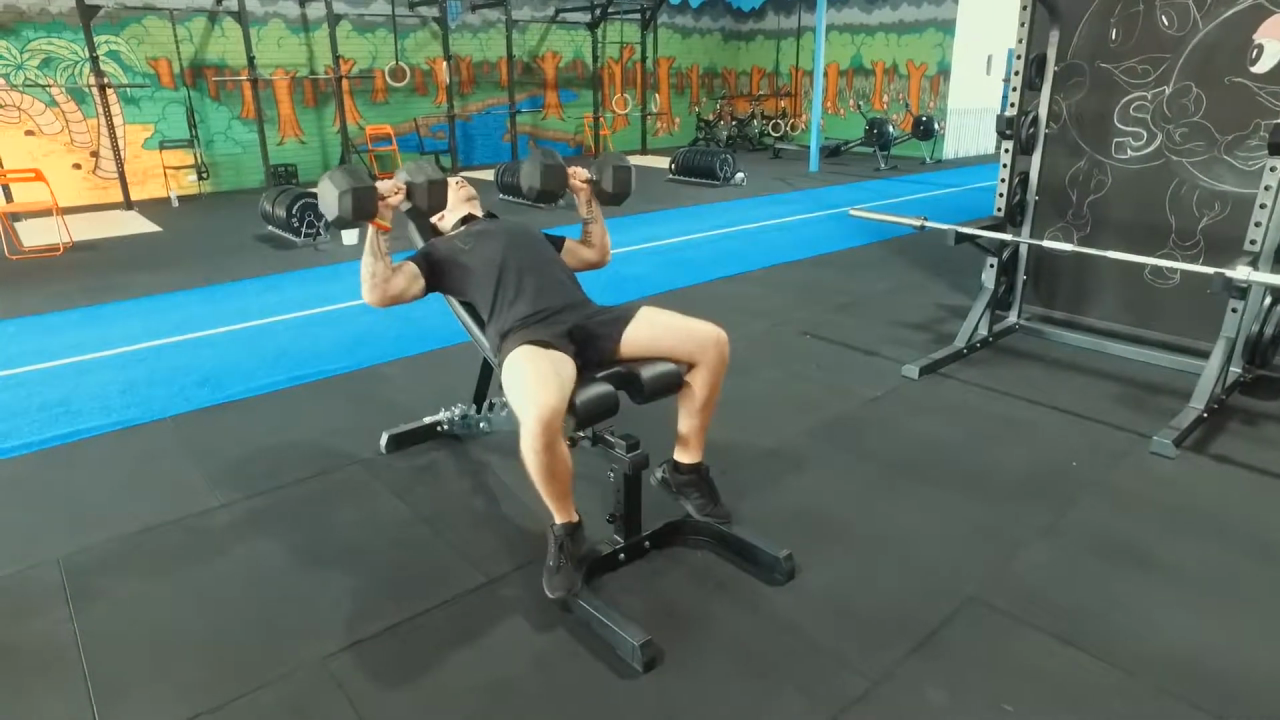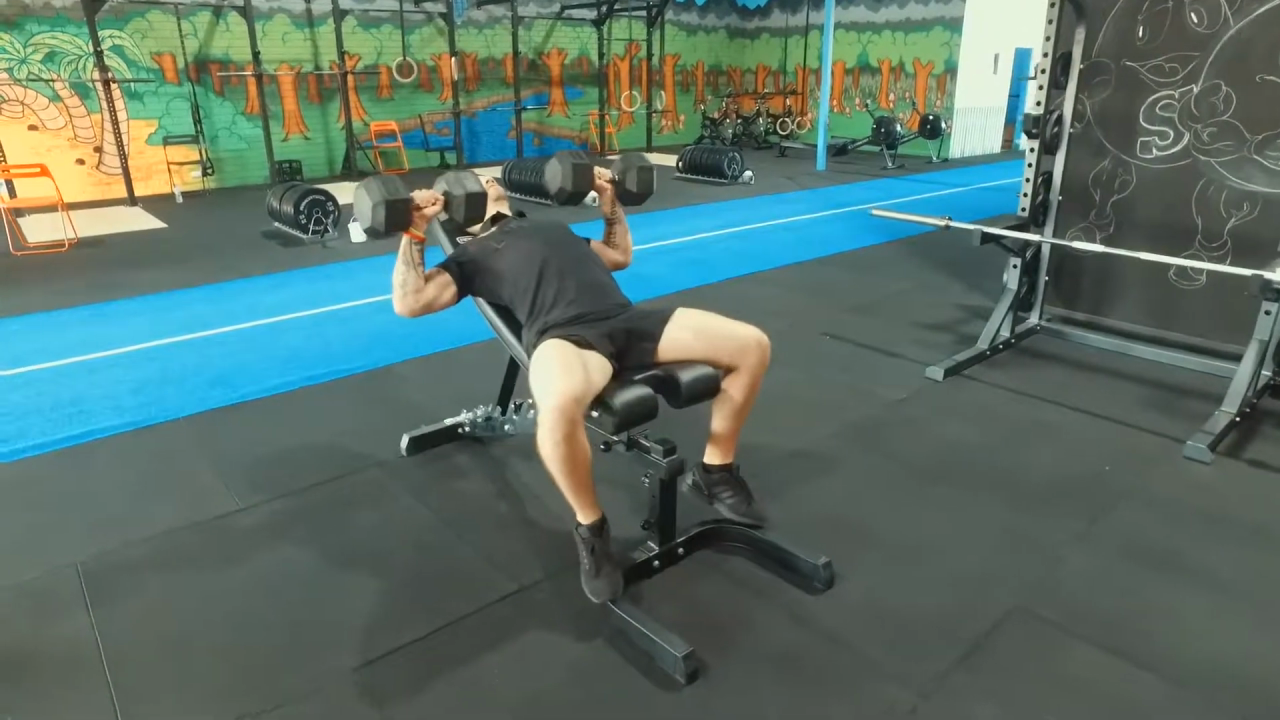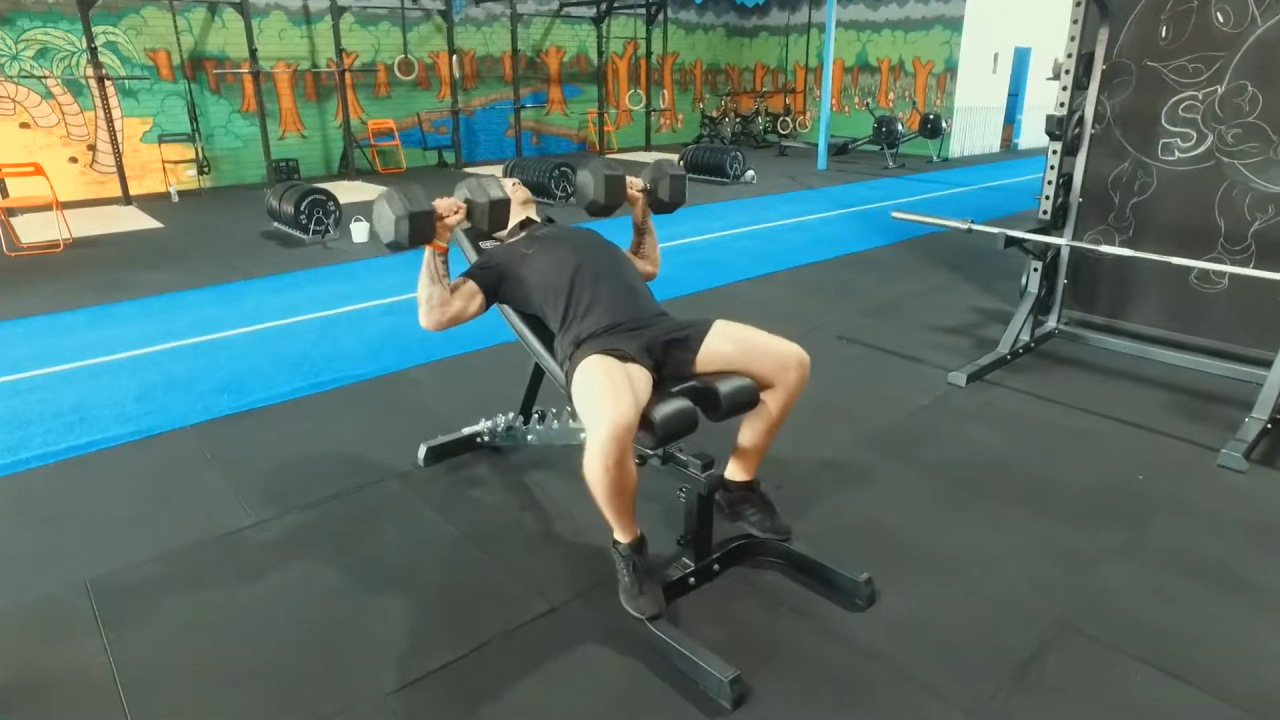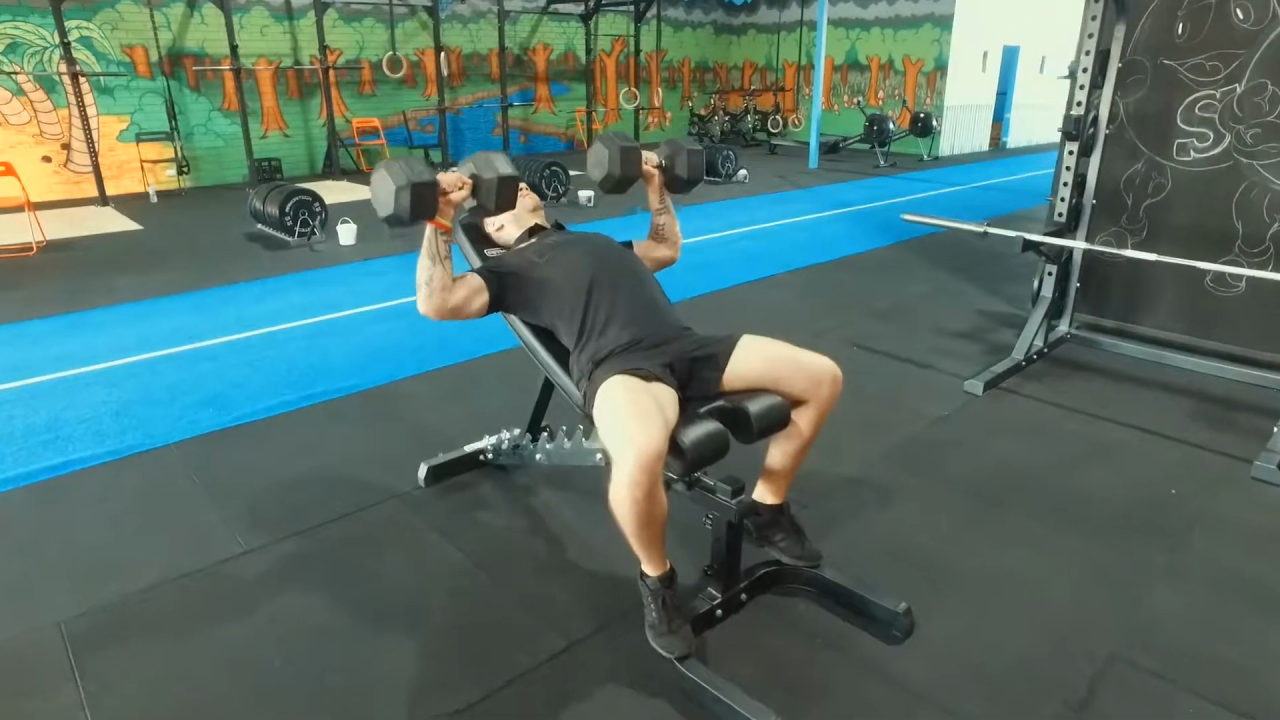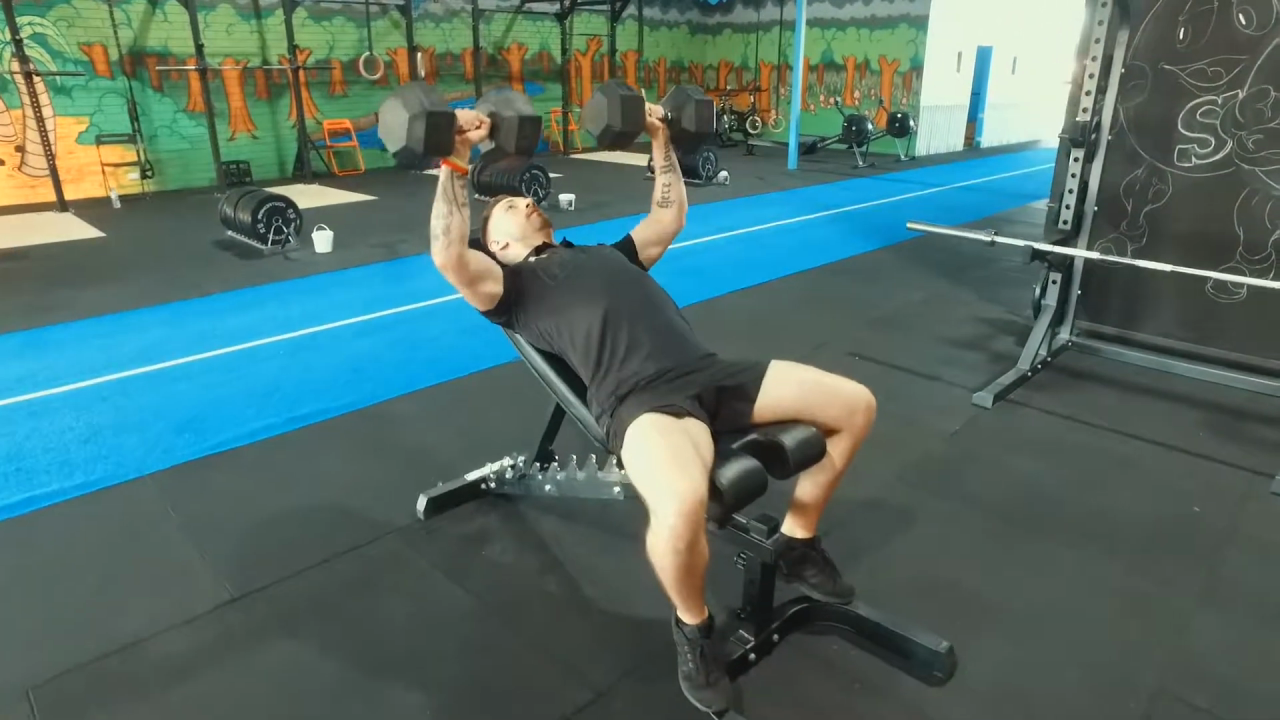
dt=0.5s
person 1, frame 1
left shoulder: (527, 230)
right shoulder: (440, 252)
left elbow: (597, 254)
right elbow: (378, 292)
left wrist: (586, 198)
right wrist: (380, 220)
left hip: (589, 318)
right hip: (527, 334)
left knee: (711, 342)
right knee: (543, 414)
left ankle: (684, 469)
right ankle: (565, 528)
person 1, frame 2
left shoulder: (551, 226)
right shoulder: (472, 253)
left elbow: (620, 256)
right elbow: (409, 303)
left wrist: (609, 200)
right wrist: (416, 229)
left hip: (628, 319)
right hip: (563, 334)
left knee: (752, 346)
right knee: (560, 405)
left ankle: (716, 470)
right ankle: (589, 527)
person 1, frame 3
left shoulder: (579, 232)
right shoulder: (499, 259)
left elbow: (647, 267)
right elbow: (435, 315)
left wrist: (640, 211)
right wrist: (438, 239)
left hip: (664, 328)
right hip: (598, 343)
left knee: (792, 364)
right knee: (613, 429)
left ankle: (738, 487)
right ankle: (628, 547)
person 1, frame 4
left shoulder: (593, 240)
right shoulder: (509, 269)
left elbow: (668, 249)
right elbow: (435, 303)
left wrist: (655, 187)
right wrist: (440, 219)
left hip: (686, 345)
right hip: (617, 364)
left knee: (823, 377)
right knee: (641, 458)
left ankle: (766, 509)
right ankle: (656, 580)
person 1, frame 5
left shoulder: (607, 256)
right shoulder: (512, 285)
left elbow: (670, 216)
right elbow: (450, 257)
left wrist: (661, 144)
right wrist: (456, 162)
left hip: (711, 373)
right hip: (640, 397)
left knee: (856, 405)
right knee: (682, 508)
left ankle: (796, 543)
right ankle: (694, 628)
